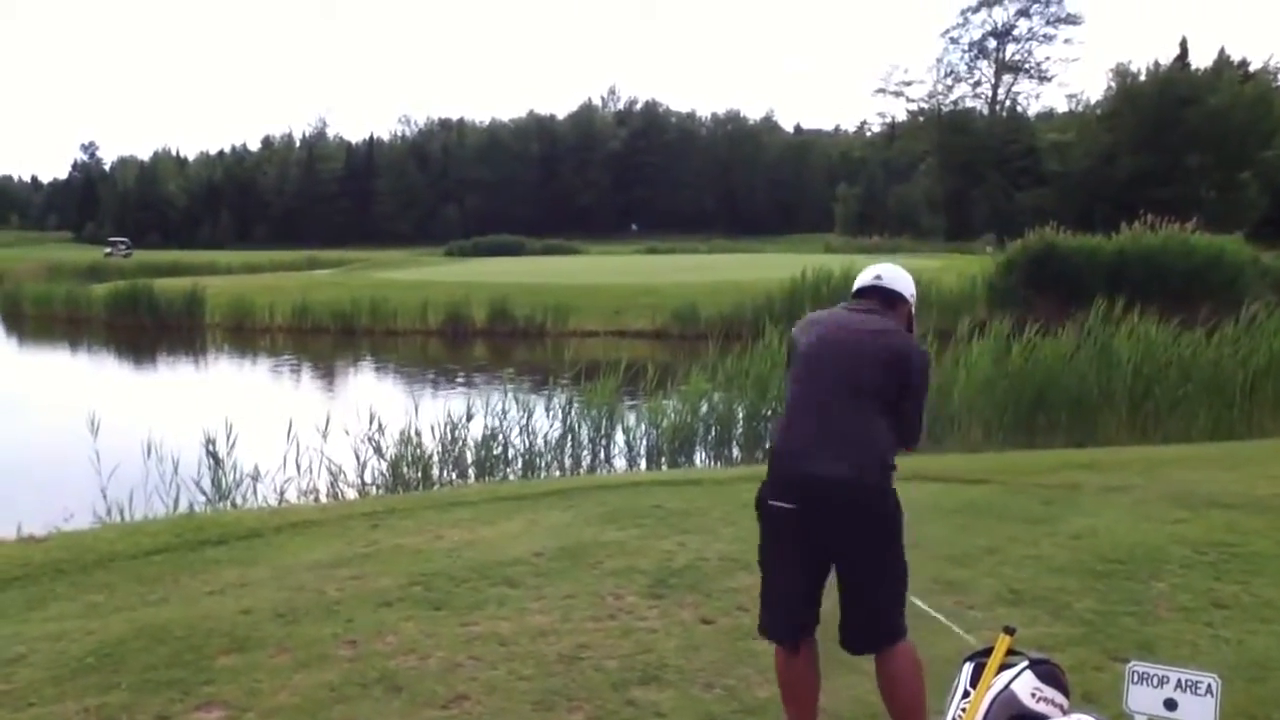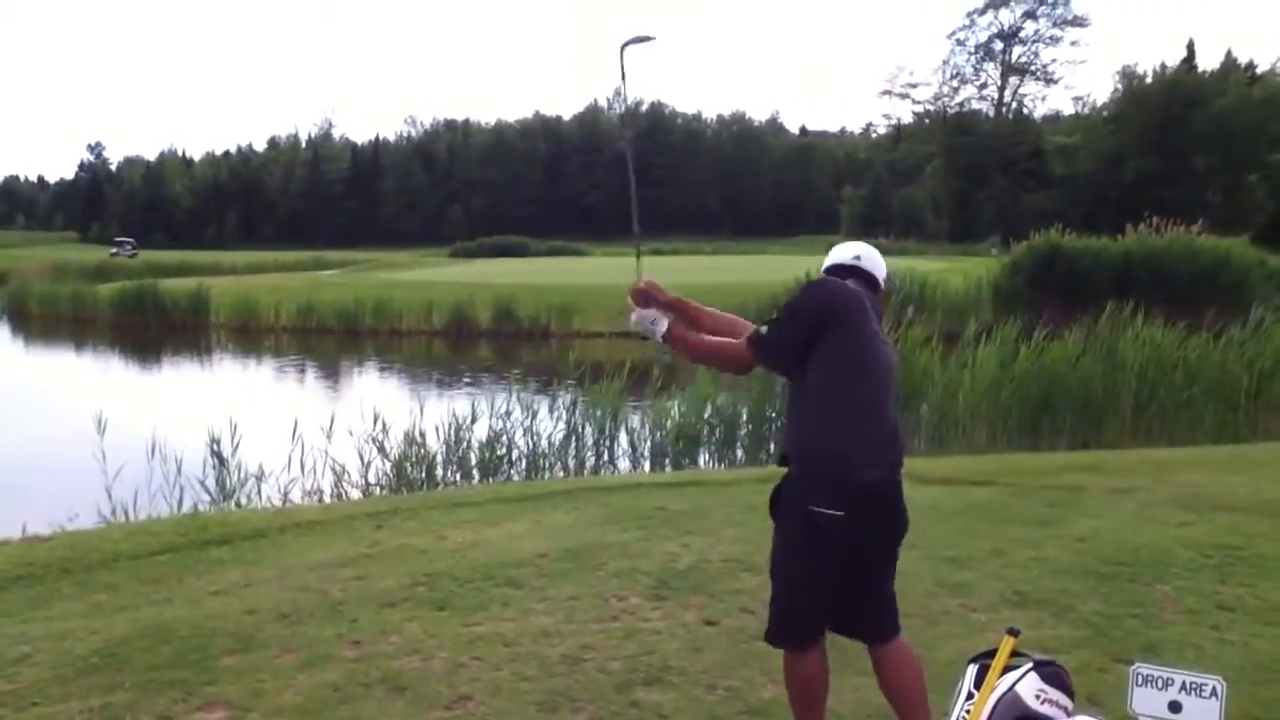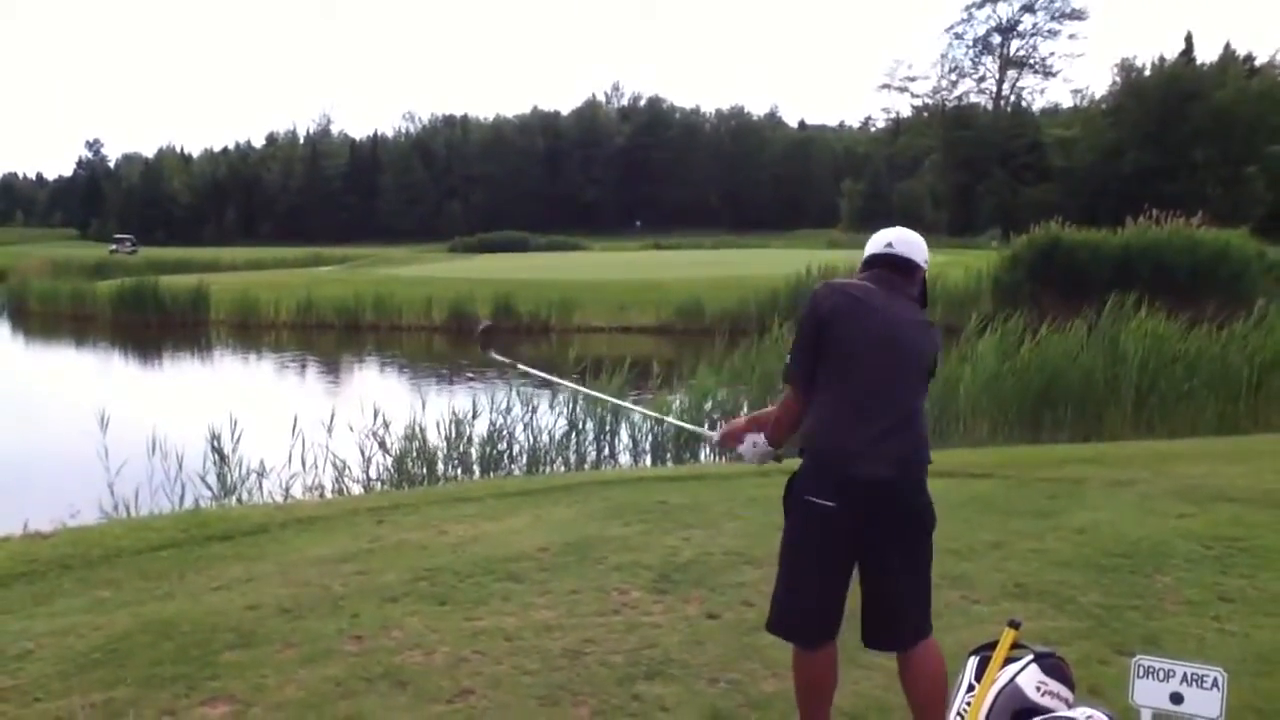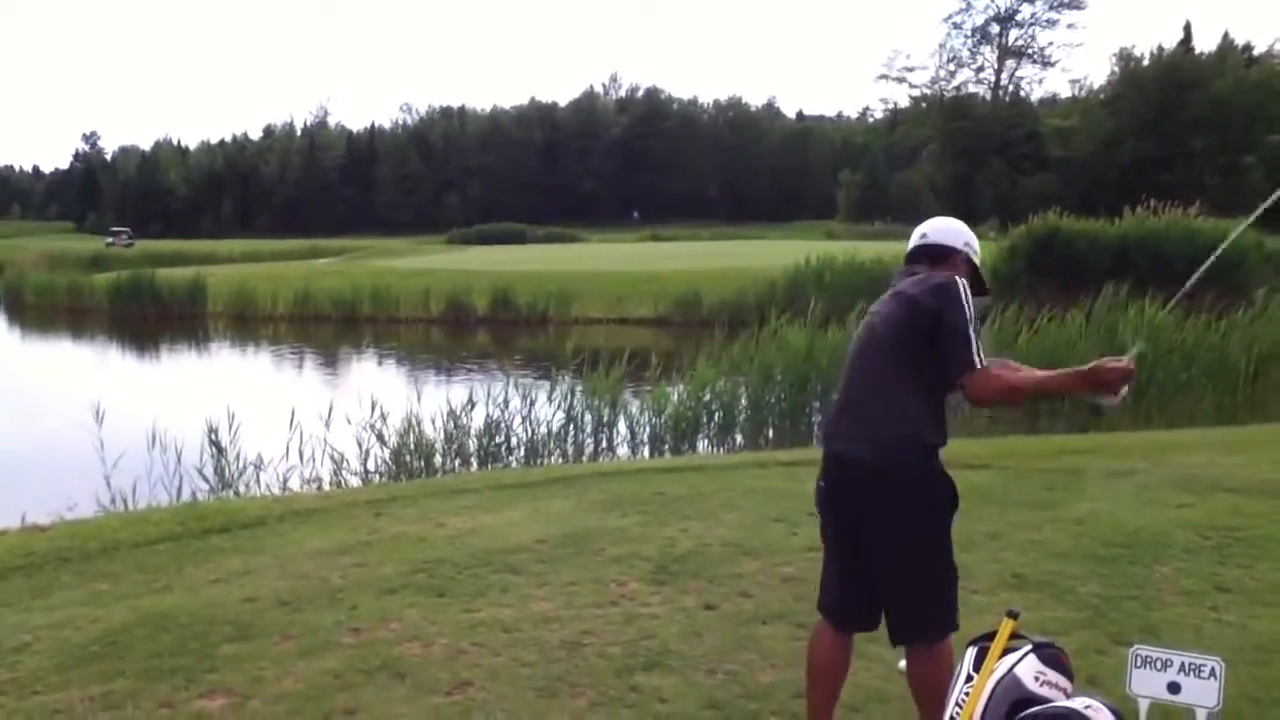
dt=0.4s
person 1, frame 1
left shoulder: (808, 328)
right shoulder: (908, 351)
right elbow: (896, 441)
left hip: (789, 491)
right hip: (863, 498)
left knee: (793, 630)
right knee: (887, 635)
person 1, frame 2
left shoulder: (826, 294)
right shoulder: (874, 334)
left elbow: (747, 355)
right elbow: (757, 338)
left wrist: (665, 329)
right wrist: (671, 304)
left hip: (823, 493)
right hip: (880, 495)
left knee: (801, 632)
right knee: (882, 629)
person 1, frame 3
left shoulder: (832, 298)
right shoulder: (925, 332)
left elbow: (799, 396)
left wrist: (755, 430)
right wrist: (765, 427)
left hip: (831, 486)
right hip: (903, 492)
left knee: (812, 630)
right knee: (911, 633)
person 1, frame 4
left shoulder: (890, 304)
right shoulder: (946, 292)
left elbow: (980, 368)
right elbow: (981, 387)
left wrist: (1072, 381)
right wrist: (1081, 378)
left hip: (843, 474)
right hip: (900, 476)
left knee: (838, 614)
right knee: (926, 626)
